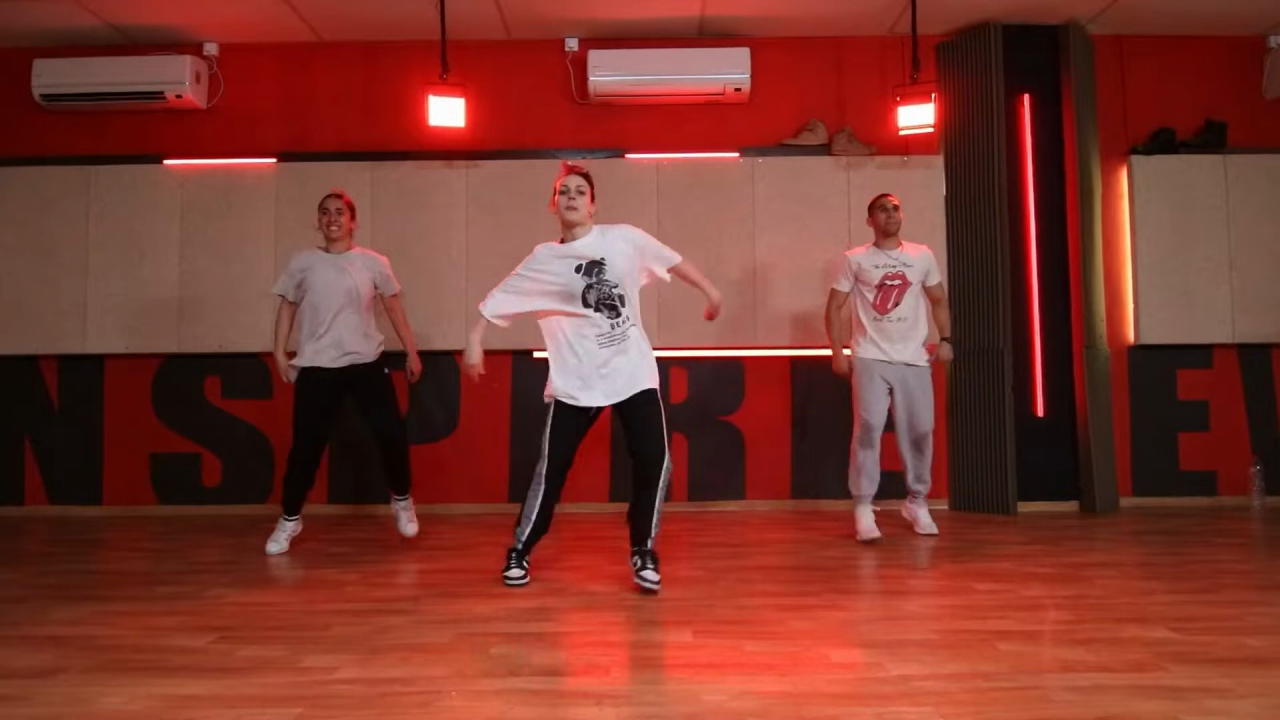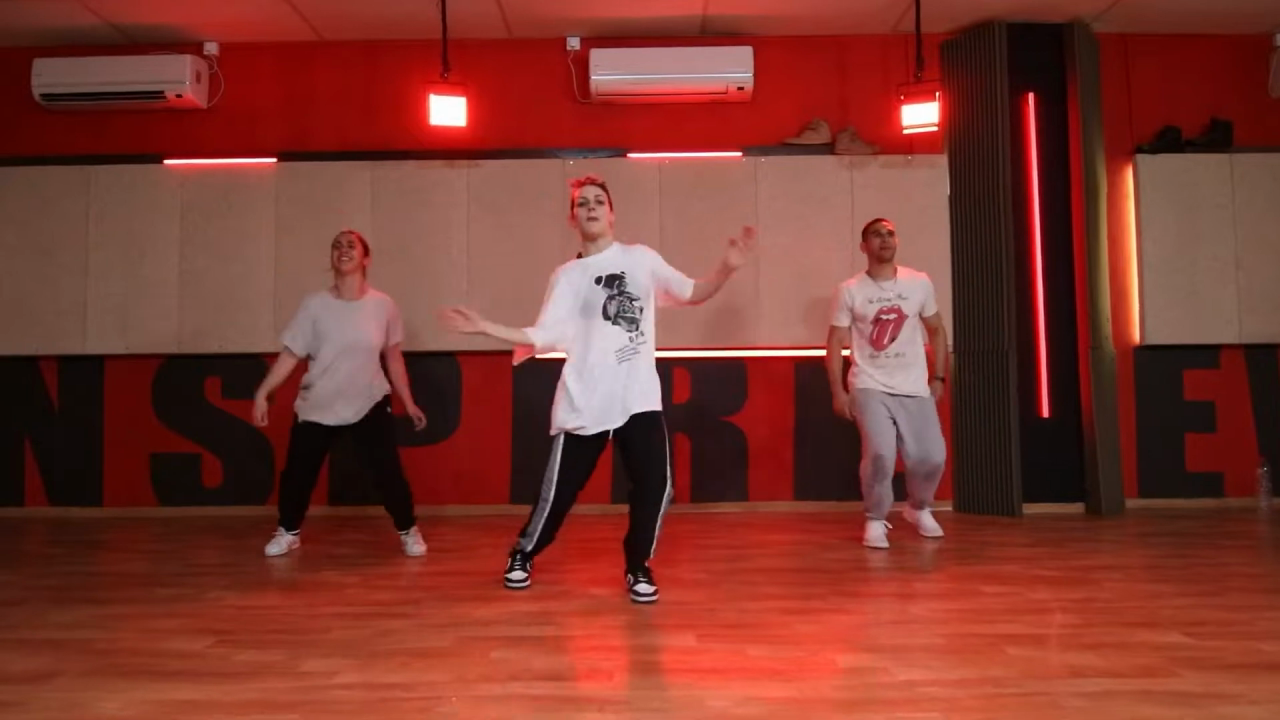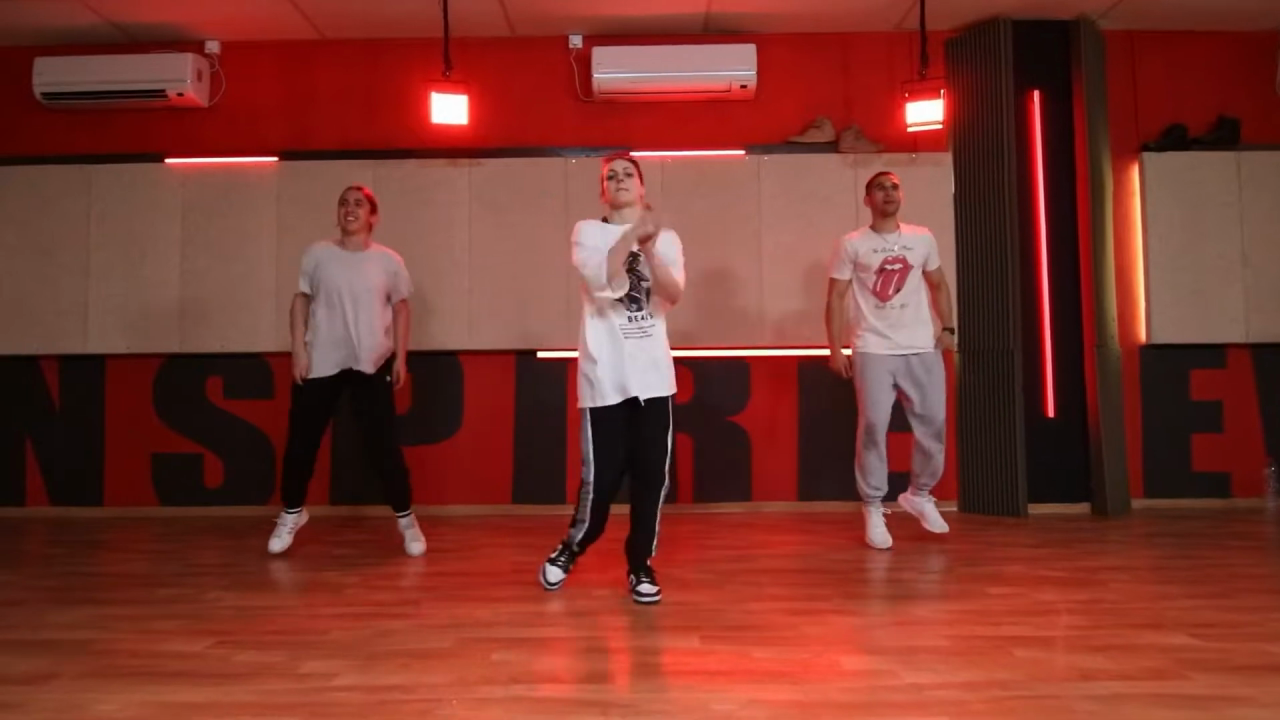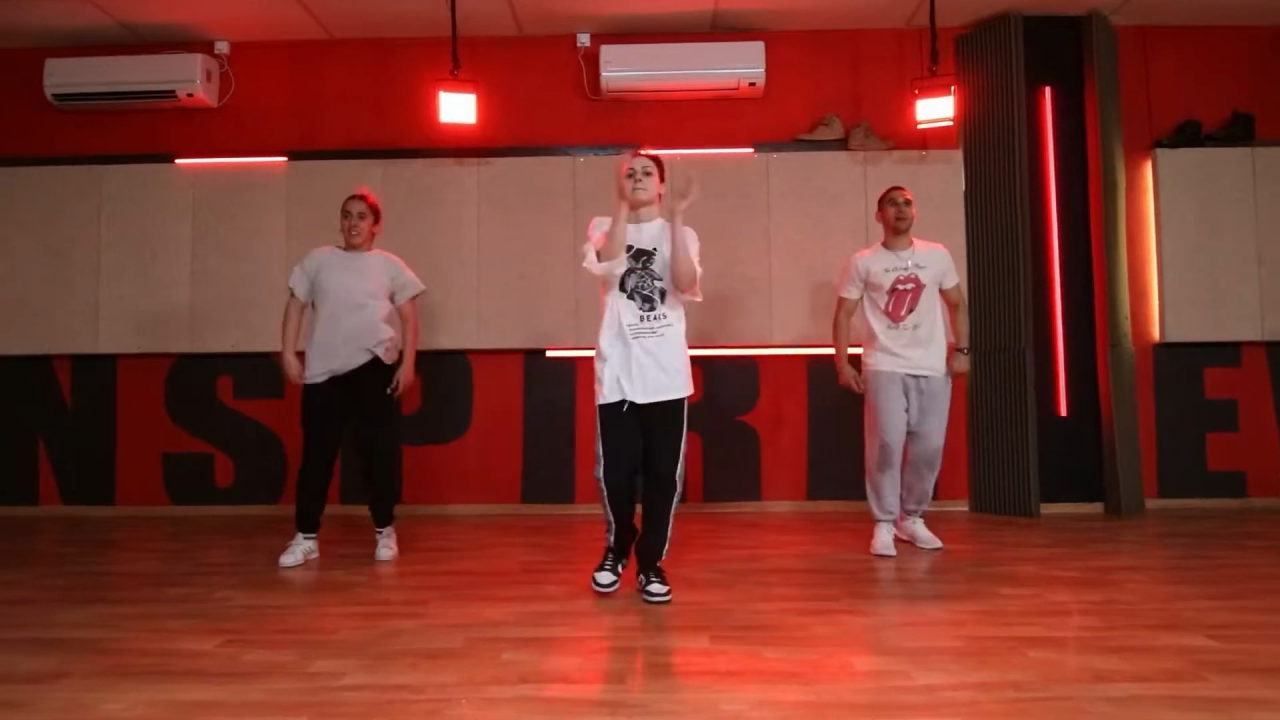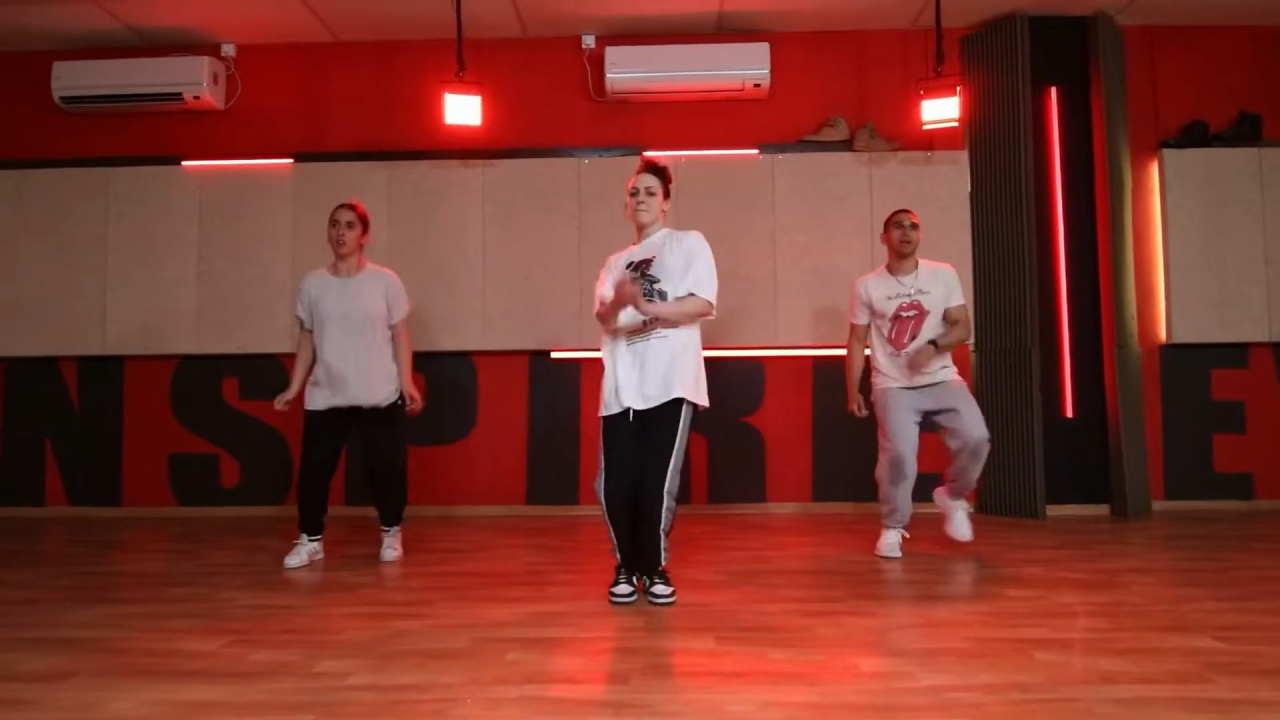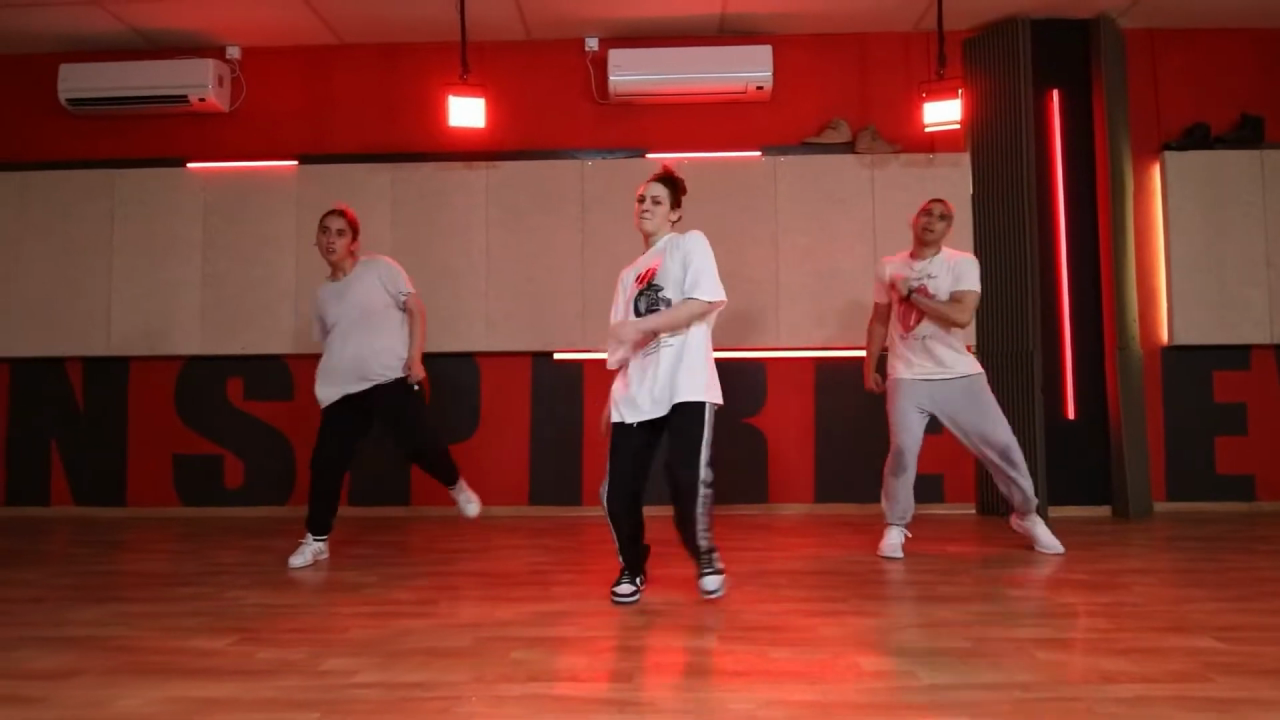
dt=0.2s
person 1, frame 1
left shoulder: (624, 238)
right shoulder: (544, 258)
left elbow: (672, 262)
right elbow: (497, 302)
left wrist: (709, 290)
right wrist: (474, 341)
left hip: (633, 372)
right hip: (575, 380)
left knee: (653, 459)
right knee: (552, 467)
left ankle: (643, 550)
right ankle: (521, 549)
person 1, frame 2
left shoulder: (642, 258)
right shoulder: (568, 275)
left elbow: (691, 294)
right elbow: (541, 338)
left wrist: (727, 268)
right wrist: (485, 327)
left hip: (639, 396)
right hip: (584, 400)
left knee: (654, 484)
right knee: (559, 490)
left ankle: (637, 565)
right ankle: (522, 553)
person 1, frame 3
left shoulder: (665, 238)
right shoulder: (587, 232)
left elbow: (672, 296)
right elbow: (607, 284)
left wrist: (649, 245)
right wrist: (631, 234)
left hip: (652, 376)
right hip: (603, 376)
left knee: (653, 472)
right knee: (603, 476)
left ankle: (640, 563)
right ankle: (570, 548)
person 1, frame 4
left shoulder: (680, 233)
right shoulder: (603, 227)
left elbow: (687, 286)
right elbow: (606, 264)
left wrist: (677, 219)
right wrist: (623, 206)
left hip: (667, 374)
right hip: (617, 372)
left knee: (664, 474)
right knee: (615, 471)
left ankle: (650, 564)
right ankle: (616, 552)
person 1, frame 5
left shoulder: (689, 242)
right shoulder: (616, 263)
left elbow: (704, 305)
right elbow: (604, 319)
left wrist: (649, 309)
right wrist: (617, 303)
left hip: (671, 383)
right hip: (622, 388)
left knee: (657, 482)
right knee: (615, 485)
left ankle: (655, 567)
right ankle: (628, 566)
person 1, frame 6
left shoulder: (692, 244)
right shoulder: (629, 275)
left elbow: (707, 302)
left wrist: (644, 326)
right wrist: (614, 396)
left hip: (686, 387)
right hip: (636, 396)
left knee: (687, 477)
right knee: (618, 492)
left ankle: (704, 555)
right ankle: (632, 566)
person 2, frame 1
left shoulder: (374, 263)
right shoulder: (303, 262)
left elbow: (393, 306)
right elbow: (288, 304)
left wrist: (411, 351)
right wrist: (279, 351)
left hip: (366, 362)
right hip: (317, 366)
left knee: (391, 432)
right knee: (306, 443)
left ankle: (401, 500)
right ankle: (290, 519)
person 2, frame 2
left shoulder: (384, 305)
right shoulder: (315, 306)
left elbow: (393, 354)
right elbow: (291, 354)
left wrist: (408, 401)
right wrist: (262, 393)
left hip: (370, 405)
right hip: (318, 408)
left knee: (388, 473)
right knee: (297, 474)
left ankle: (408, 530)
right ankle: (288, 531)
person 2, frame 3
left shoulder: (389, 261)
right shoulder: (318, 254)
left elbow: (401, 309)
right elbow: (301, 302)
left wrist: (400, 358)
right wrist: (299, 350)
left hip: (371, 367)
right hip: (319, 368)
left knee: (384, 446)
right knee: (301, 443)
left ankle: (406, 517)
right ankle: (292, 512)
person 2, frame 4
left shoulder: (390, 265)
right shoulder: (318, 260)
left elbow: (408, 315)
right elbow: (295, 305)
left wrist: (408, 361)
right wrist: (289, 353)
left hip: (374, 368)
right hip: (323, 370)
left knee: (380, 453)
right knee: (317, 456)
left ankle: (385, 531)
right ankle: (306, 537)
person 2, frame 5
left shoulder: (385, 280)
right shoulder: (313, 284)
left elbow: (399, 331)
right elbow: (307, 339)
left wrist: (407, 380)
right wrist: (294, 387)
left hip: (379, 391)
right hip: (326, 395)
left knee: (387, 464)
right knee: (314, 469)
left ankle: (391, 530)
right ankle: (311, 539)
person 2, frame 6
left shoulder: (380, 268)
right shoulder: (324, 295)
left elbow: (416, 309)
left wrist: (415, 358)
right wrist: (329, 383)
left hip: (393, 379)
right hip: (344, 389)
left knee: (421, 444)
right knee: (326, 463)
left ankle: (456, 485)
right ankle: (317, 540)
person 3, frame 1
left shoulder: (923, 256)
right shoulder: (854, 259)
left elbow: (939, 300)
right elbow: (834, 308)
left wrist: (945, 339)
right wrist: (837, 352)
left hip: (914, 359)
right hip: (870, 358)
left knee: (920, 429)
right knee: (869, 425)
left ankle: (916, 501)
right ankle: (863, 507)
person 3, frame 2
left shoulder: (920, 283)
right shoulder: (849, 291)
left elbow: (936, 330)
right elbow: (835, 345)
left wrist: (939, 376)
right wrist: (838, 391)
left hip: (915, 388)
right hip: (869, 388)
left knee: (932, 458)
right knee: (880, 454)
left ankle: (919, 508)
right ankle: (875, 519)
person 3, frame 3
left shoulder: (922, 238)
right shoulder: (851, 245)
left elbow: (938, 285)
right elbow: (835, 298)
left wrist: (947, 329)
right wrist: (835, 348)
left hip: (921, 349)
right hip: (872, 351)
left knee: (933, 421)
right knee: (873, 425)
left ankle: (920, 494)
right ankle: (873, 507)
person 3, frame 4
left shoulder: (937, 255)
right shoulder: (862, 262)
left elbow: (958, 305)
right elbow: (843, 315)
left wrist: (961, 350)
right wrist: (843, 364)
left hip: (933, 368)
right hip: (883, 367)
left knee: (929, 446)
right knee: (887, 443)
left ankle: (911, 519)
right ankle: (883, 524)
person 3, frame 5
left shoulder: (944, 275)
right shoulder: (867, 286)
left elbow: (962, 327)
right elbow: (857, 342)
left wrist: (933, 347)
right wrist: (853, 390)
left hip: (941, 380)
right hip: (893, 385)
left knee: (975, 438)
right knee: (899, 454)
left ankle: (953, 496)
right ankle: (892, 529)
person 3, frame 6
left shoulder: (963, 264)
right shoulder: (889, 268)
left elbow: (962, 317)
right elbow: (879, 319)
left wrist: (914, 297)
right wrist: (870, 365)
left hip: (960, 374)
right hip: (908, 377)
left knee: (1001, 443)
right knee: (903, 448)
left ankle: (1028, 516)
right ankle: (896, 526)
